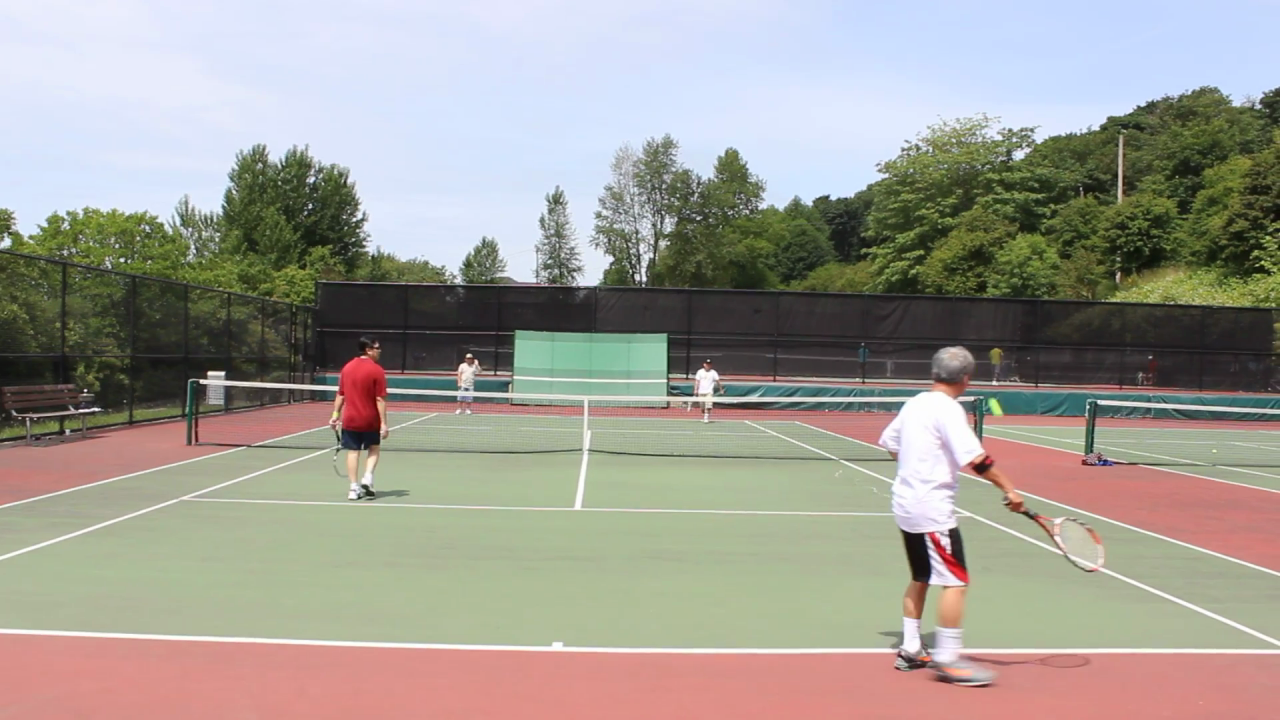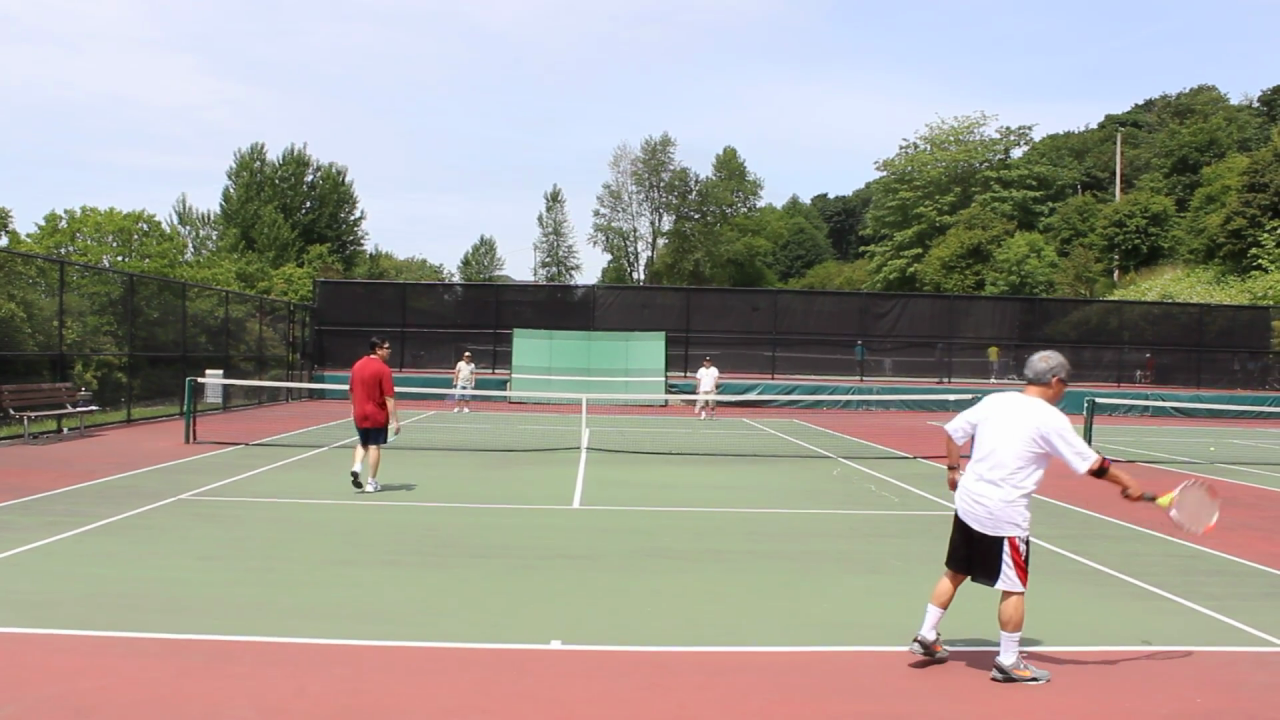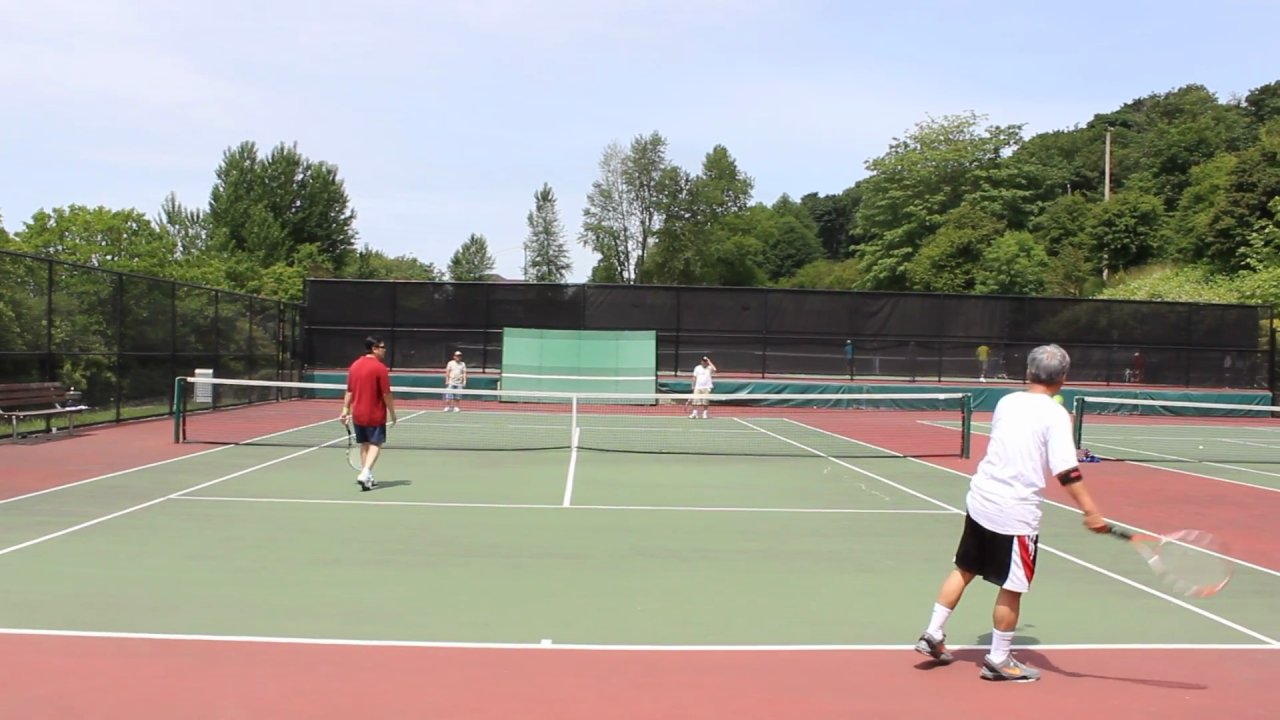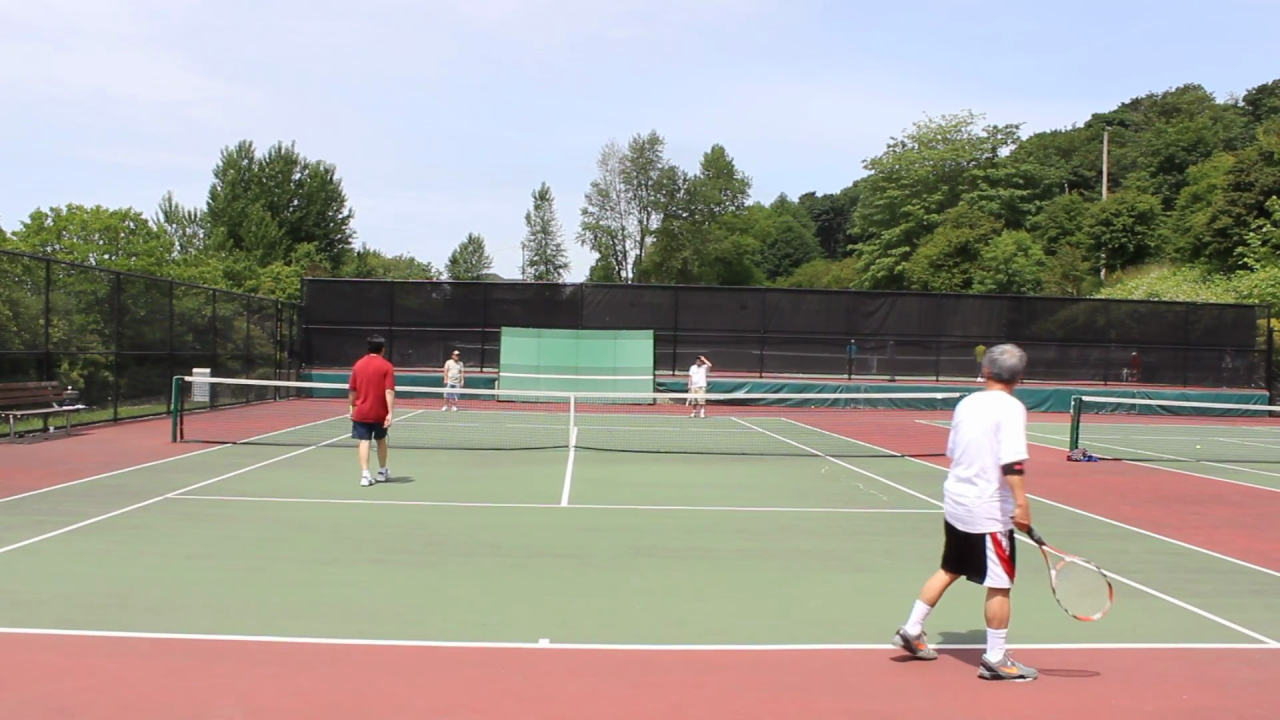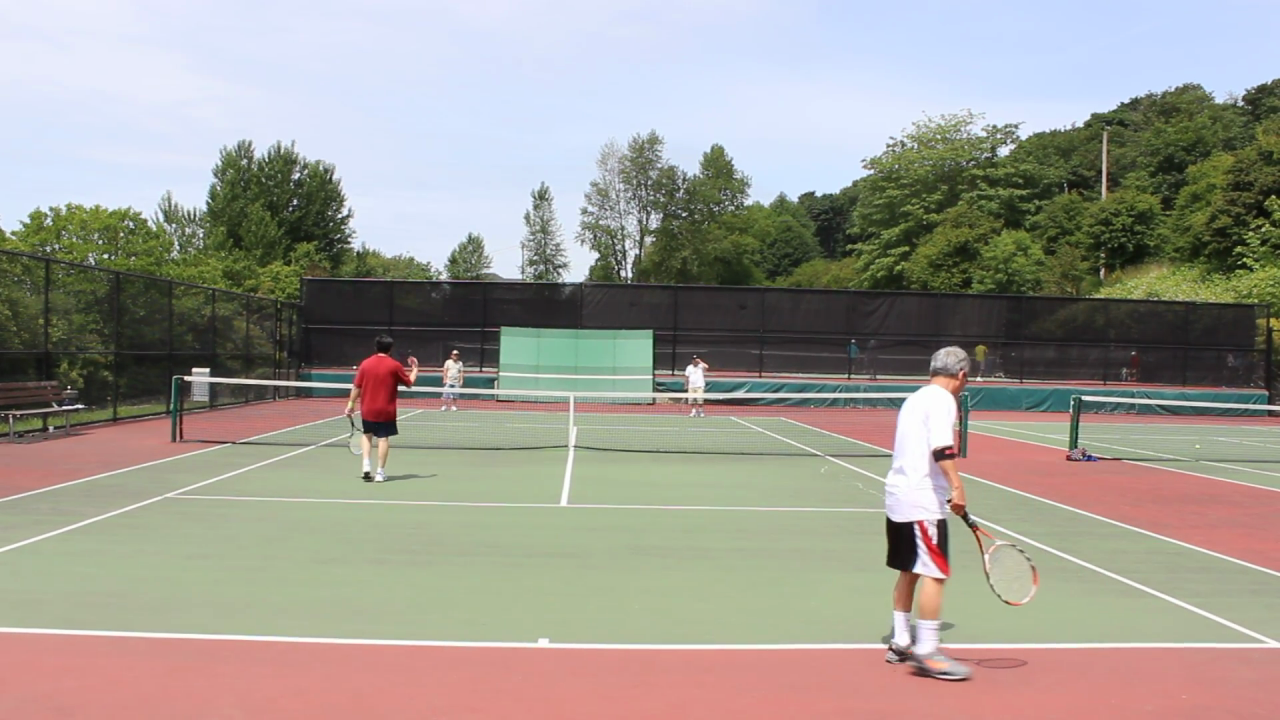
dt=0.5s
person 1, frame 1
left shoulder: (914, 404)
right shoulder: (948, 409)
left elbow: (889, 442)
right elbow: (974, 457)
right wrist: (1008, 488)
left hip: (907, 504)
right hip: (931, 509)
left knee: (921, 579)
right knee: (954, 583)
left ankle: (911, 649)
right ankle: (948, 659)
person 1, frame 2
left shoulder: (994, 401)
right shoulder: (1050, 418)
left elbow: (954, 431)
right elbow: (1090, 462)
left wrist: (953, 470)
right wrist: (1127, 483)
left hip: (969, 502)
right hip: (1005, 512)
left knee: (955, 571)
right knee: (1013, 588)
left ankle: (926, 636)
right ankle: (1008, 662)
person 1, frame 3
left shoulder: (1007, 402)
right shoulder: (1055, 415)
right elbow: (1066, 469)
right wrist: (1089, 509)
left hip: (980, 500)
right hip: (1015, 511)
left knee: (965, 569)
right knee: (1012, 587)
left ankle: (933, 635)
right ankle: (998, 660)
person 1, frame 4
left shoulder: (965, 403)
right shoulder: (1011, 408)
right elbow: (1012, 462)
right wrist: (1021, 503)
left hip: (956, 503)
right hip: (988, 510)
left knee: (950, 570)
right knee: (999, 585)
left ankle: (911, 631)
right ankle: (996, 659)
person 1, frame 5
left shoulder: (915, 399)
right shoulder: (942, 399)
right elbow: (942, 448)
right wrist: (956, 487)
left hip: (901, 495)
right hip: (921, 501)
left knee: (910, 572)
right knee: (933, 574)
left ankle: (901, 643)
right ankle: (929, 651)
